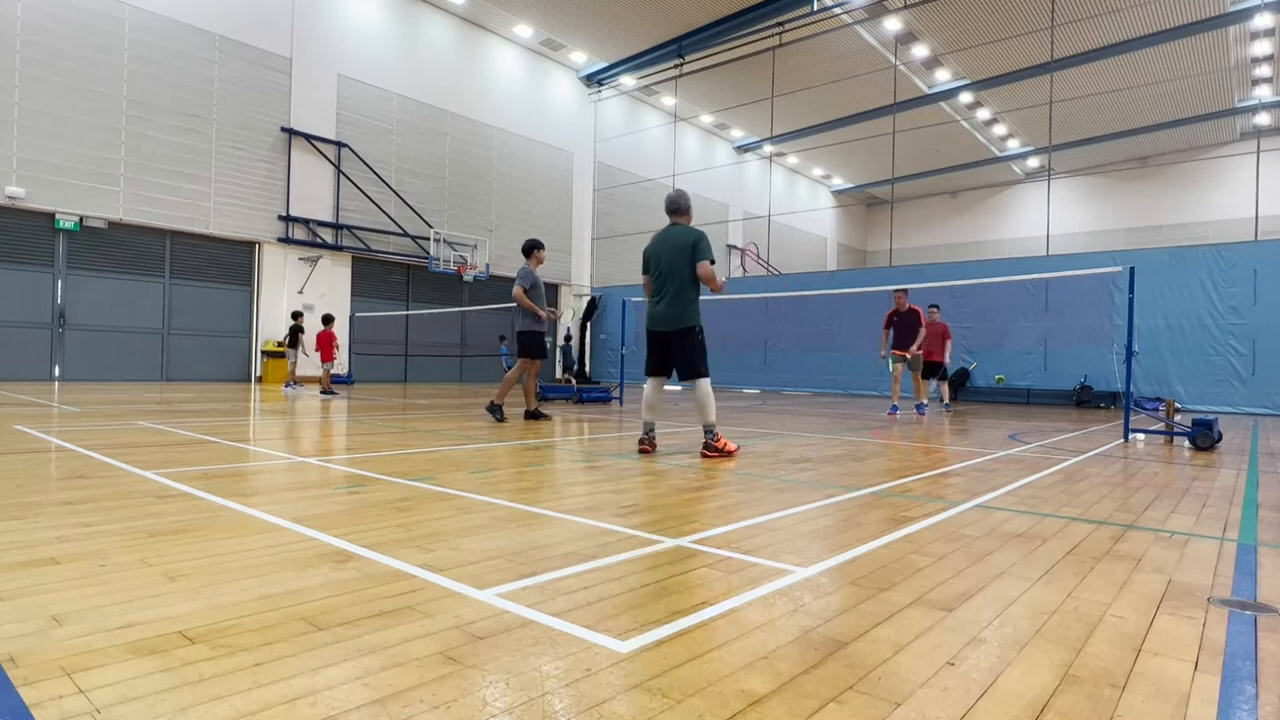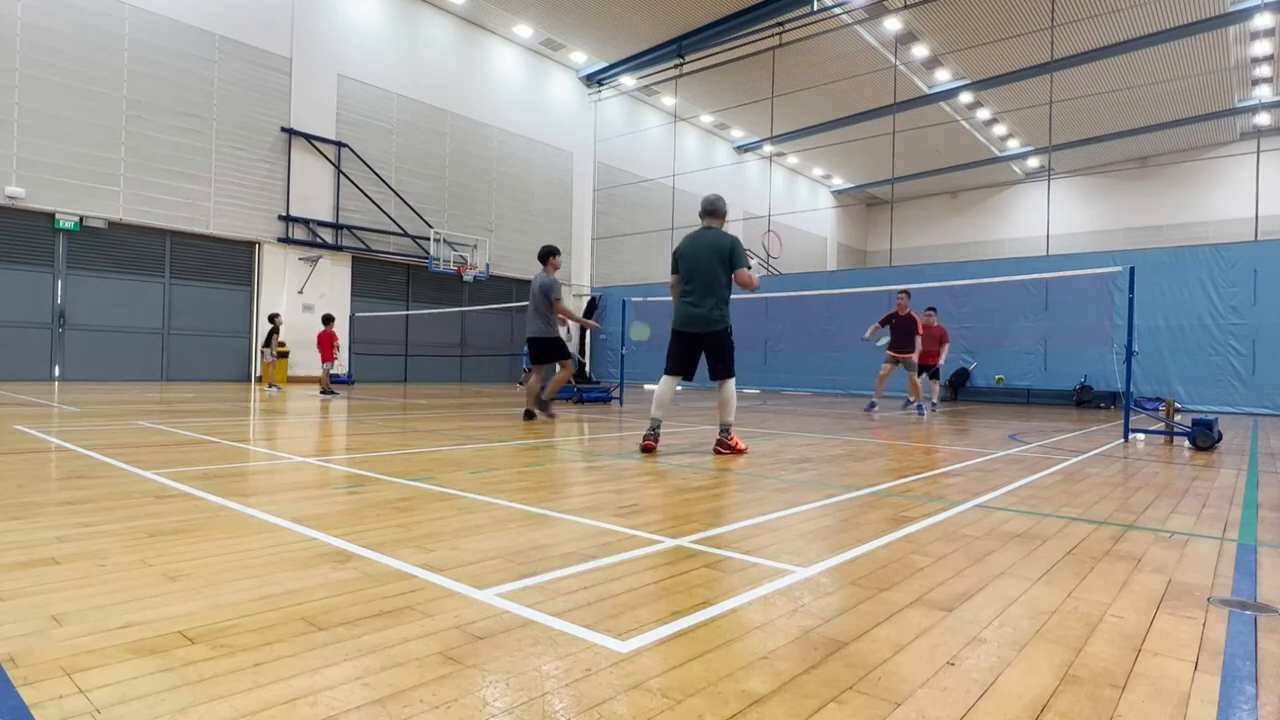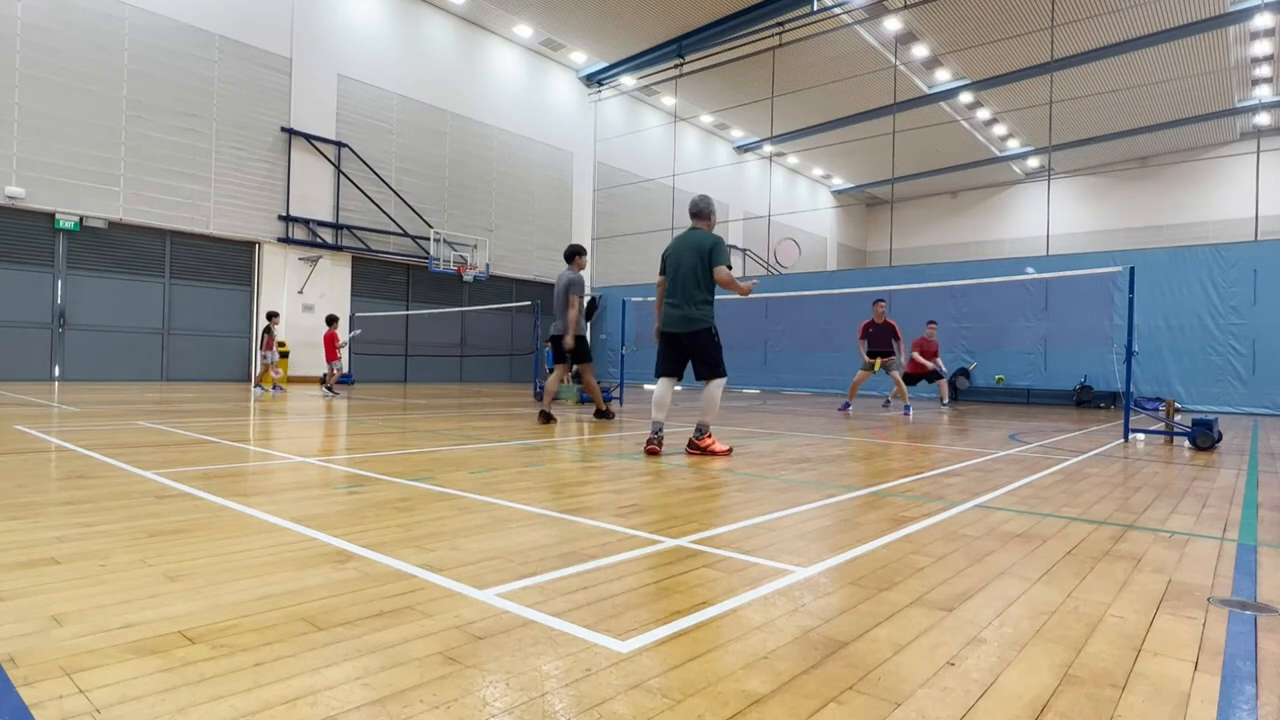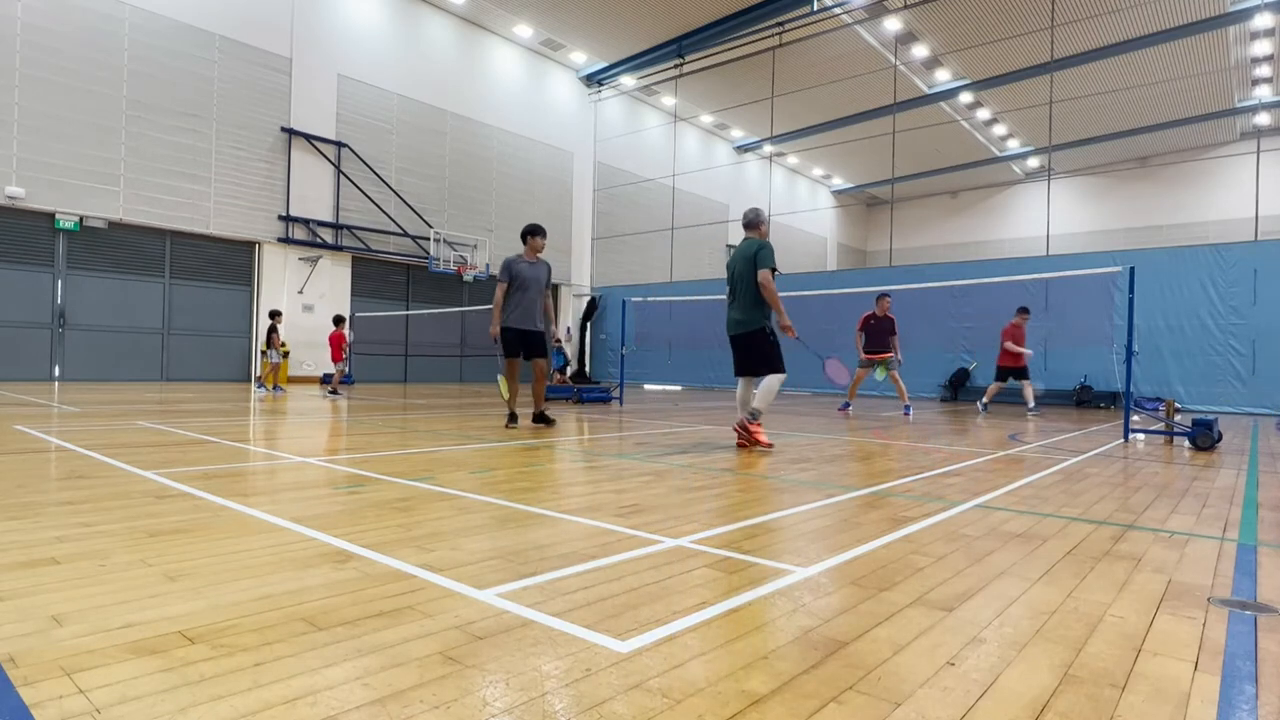
dt=1s
person 1, frame 1
left shoulder: (653, 242)
right shoulder: (696, 237)
right elbow: (704, 273)
right wrist: (717, 285)
left hip: (655, 321)
right hip: (685, 320)
left knee: (655, 378)
right knee: (699, 378)
left ankle: (647, 436)
right ankle: (711, 439)
person 1, frame 2
left shoulder: (684, 243)
right shoulder: (730, 242)
left elbow: (675, 285)
right elbow: (743, 280)
right wrist: (755, 282)
left hip: (683, 322)
right hip: (716, 322)
left knee: (671, 375)
right knee: (726, 378)
left ankle: (652, 432)
right ankle: (725, 438)
person 1, frame 3
left shoulder: (673, 244)
right shoulder: (713, 242)
left elbow: (661, 285)
right elbow: (722, 277)
left wrist: (659, 321)
right wrist: (741, 287)
left hip: (671, 322)
right hip: (699, 322)
left knee: (666, 378)
right knee: (715, 377)
left ankle: (655, 435)
right ankle: (700, 438)
person 1, frame 4
left shoulder: (734, 255)
right shoulder: (762, 247)
right elbow: (764, 281)
right wrist: (782, 315)
left hip: (734, 324)
right hip: (756, 323)
left knee: (745, 377)
right knee: (776, 373)
left ankle: (747, 431)
right ankle: (751, 421)
person 2, frame 1
left shoulder: (533, 273)
right shoulder: (527, 271)
right elbow: (516, 294)
left wrist: (544, 310)
right wrist: (538, 311)
left hip: (536, 329)
right hip: (529, 329)
left knee: (534, 369)
right knee: (522, 366)
left ankle: (531, 409)
right ankle: (495, 403)
person 2, frame 2
left shoulder: (538, 279)
right shoulder: (551, 281)
right elbow: (560, 308)
left wrist: (556, 318)
right wrist: (584, 322)
left hip: (533, 334)
right hip: (547, 334)
left knee: (537, 373)
right knee: (568, 367)
left ankle: (530, 409)
right ankle: (544, 399)
person 2, frame 3
left shoulder: (561, 278)
right shoulder: (576, 278)
right elbow: (573, 308)
right wrist: (569, 334)
left hip: (557, 332)
right hip: (573, 334)
left knee: (559, 372)
right knee: (587, 372)
left ankle: (545, 410)
right ankle: (602, 409)
person 2, frame 4
left shoulder: (545, 267)
right shoulder: (511, 263)
left elbow: (547, 298)
right elbow: (499, 294)
left wrist: (552, 323)
right wrist: (495, 322)
left hip: (537, 327)
right hip: (512, 326)
left knee: (542, 369)
right knee: (512, 370)
left ankle: (539, 412)
right ankle: (512, 413)
